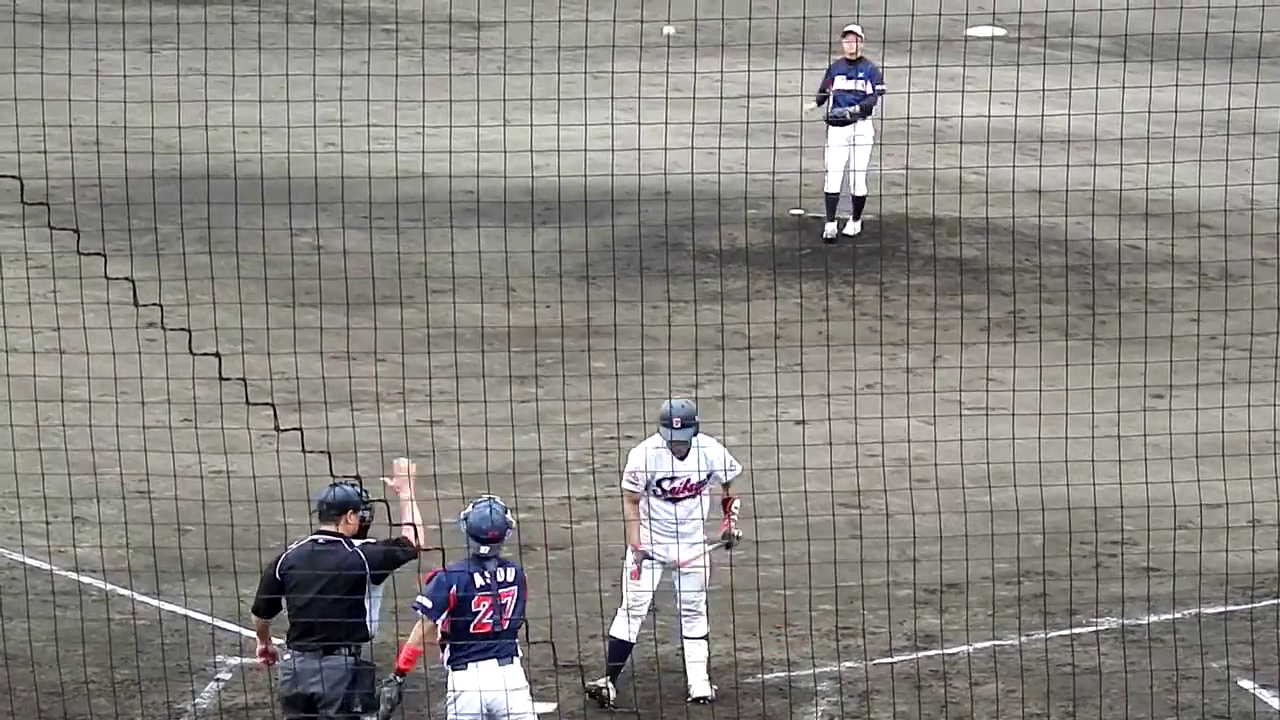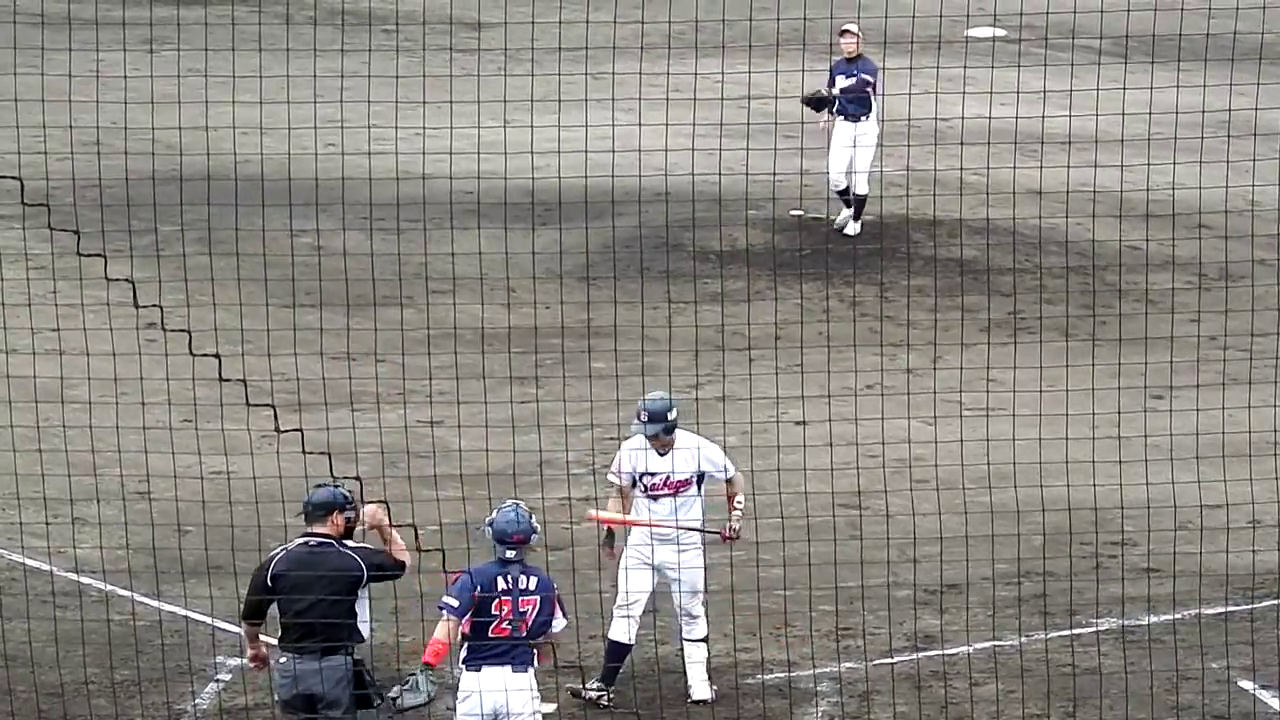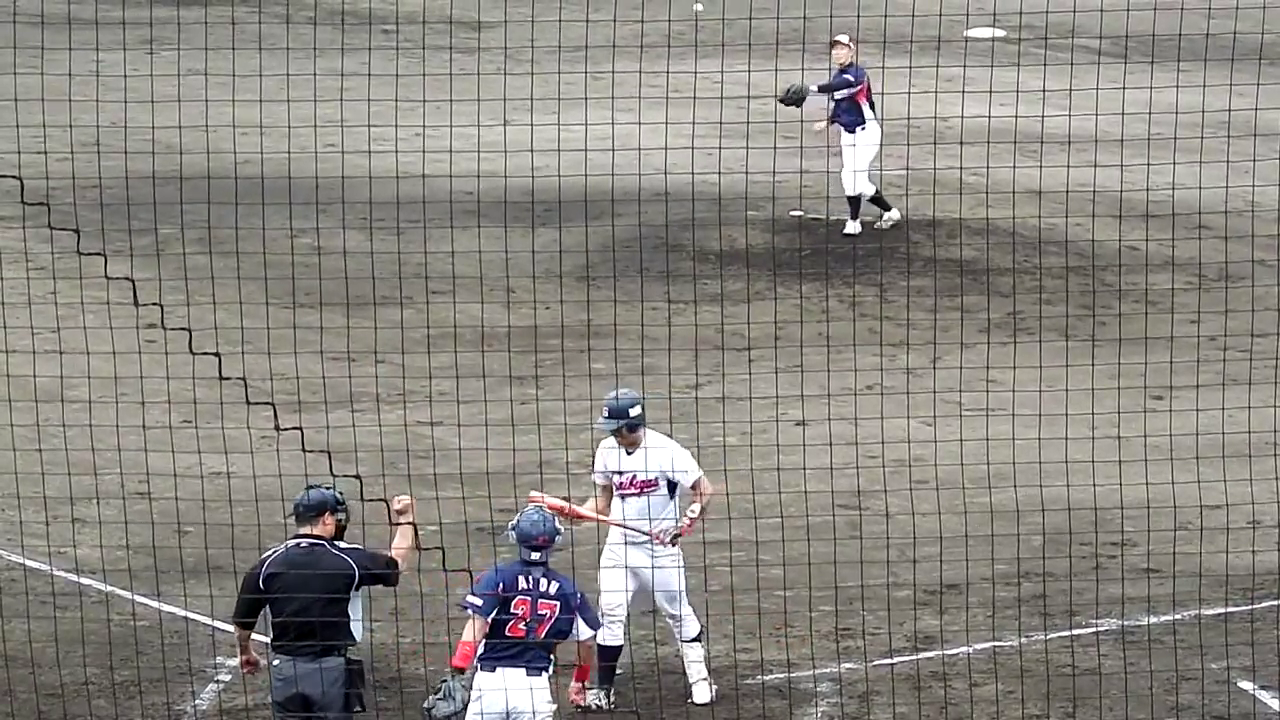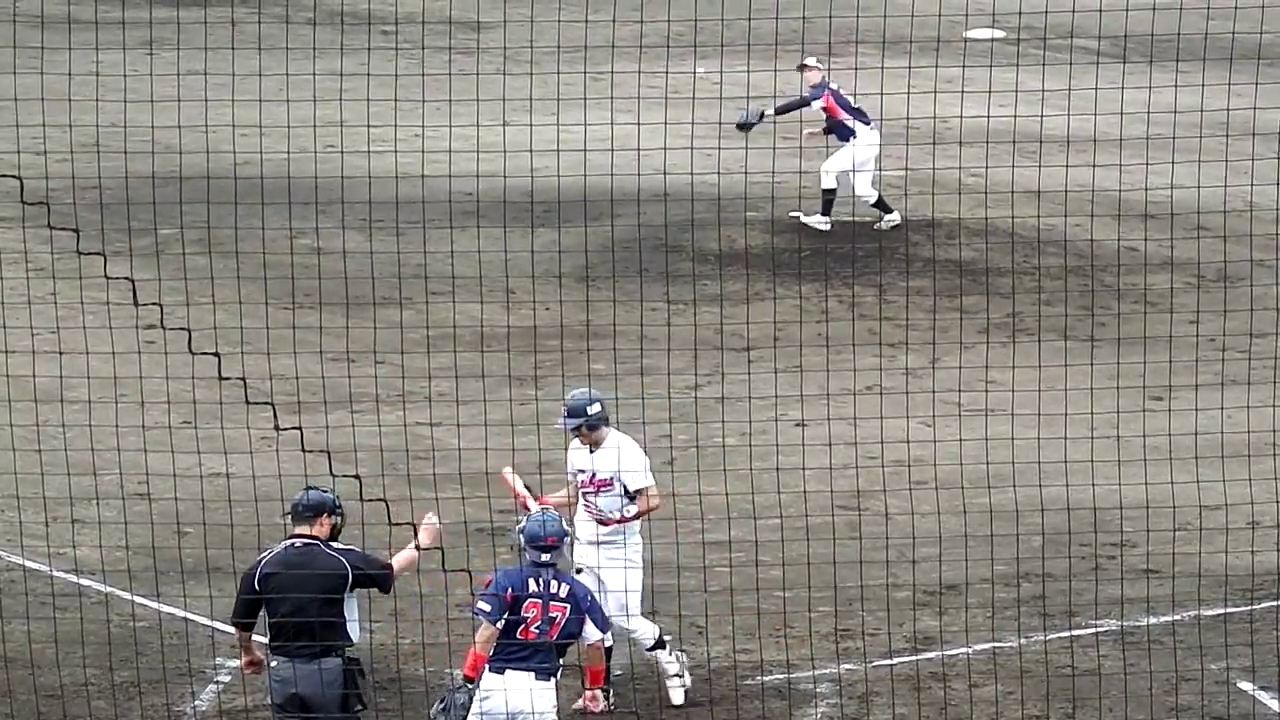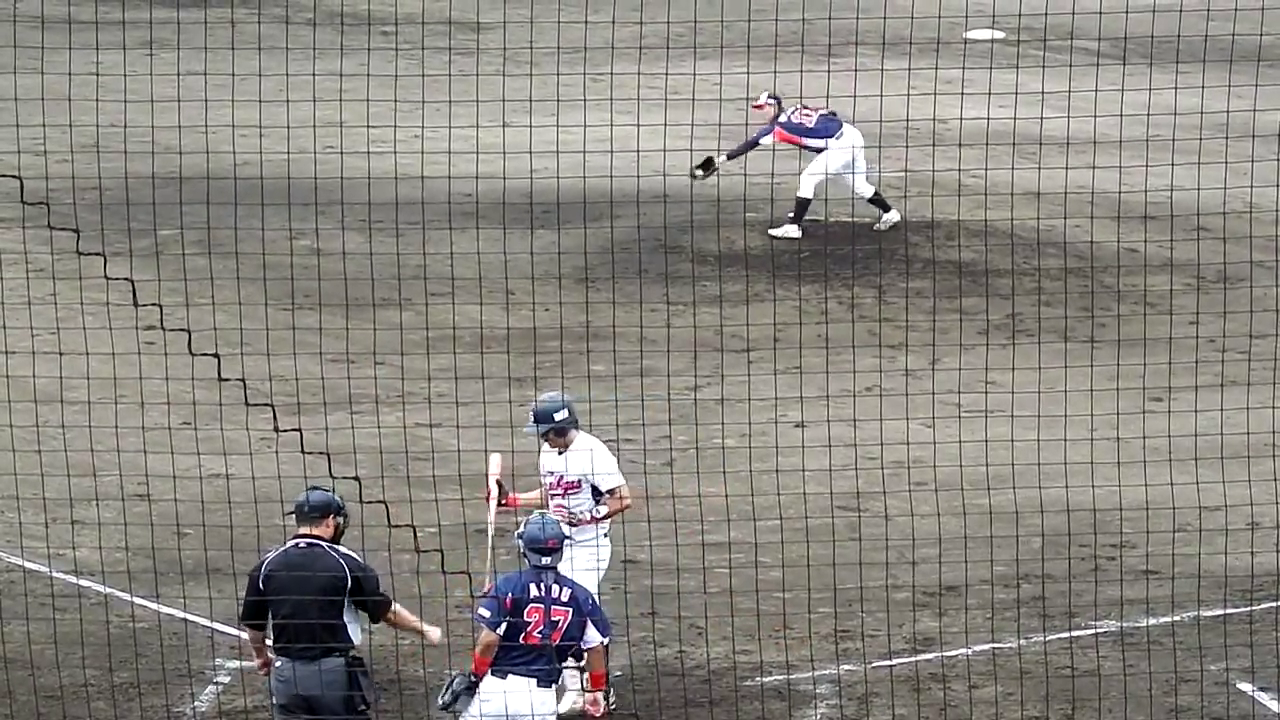
dt=0.2s
person 1, frame 1
left shoulder: (712, 451)
right shoulder: (644, 454)
left elbow: (728, 487)
right elbow: (630, 504)
left wrist: (730, 521)
right wrist: (637, 549)
left hip: (691, 542)
right hip: (648, 539)
left knee: (693, 609)
right knee: (633, 607)
left ankle: (698, 682)
right ankle: (608, 681)
person 1, frame 2
left shoulder: (701, 450)
right shoulder: (631, 450)
left elbow: (734, 481)
right elbow: (621, 496)
left wrist: (735, 517)
right wrist: (610, 530)
left hip: (685, 546)
right hip: (641, 544)
left knee: (691, 612)
right knee: (626, 610)
left ankle: (699, 681)
right ankle: (604, 685)
person 1, frame 3
left shoulder: (668, 451)
right shoulder: (606, 450)
left elbow: (703, 490)
left wrist: (684, 525)
right wrist: (580, 511)
left hip: (660, 548)
right hip: (618, 546)
left knee: (678, 612)
right knee: (611, 615)
left ankle: (699, 679)
right ankle: (603, 690)
person 1, frame 4
left shoulder: (625, 451)
right shoulder: (576, 450)
left elbow: (651, 501)
left wrist: (614, 518)
right wrist: (542, 502)
left hip: (619, 549)
right hip: (585, 547)
left knee: (625, 617)
left ankle: (672, 665)
right ankle: (601, 690)
person 1, frame 5
left shoulder: (592, 452)
right shoulder: (548, 451)
left elbow: (623, 499)
left wrist: (585, 517)
right wrist: (510, 499)
left hip: (587, 550)
left ankle: (574, 689)
person 2, frame 1
left shoulder: (288, 557)
right shoulder: (362, 557)
left elbow: (262, 612)
right elbow: (414, 543)
left wrist: (264, 642)
right wrist: (406, 492)
left hip: (295, 664)
right hip: (339, 668)
person 2, frame 2
left shoulder: (277, 560)
right shoulder: (355, 559)
left elbow: (250, 618)
right elbow: (402, 561)
left wrist: (254, 647)
right wrist: (384, 526)
left hip: (291, 668)
right hip: (336, 668)
person 2, frame 3
left shoulder: (268, 563)
right shoulder: (348, 560)
left elbow: (243, 621)
right elbow: (396, 563)
left wrist: (245, 652)
right wrist: (405, 518)
left hip: (285, 670)
right hip: (331, 670)
person 2, frame 4
left shoulder: (264, 565)
right shoulder: (343, 560)
left elbow: (242, 623)
right elbow: (392, 569)
left wrist: (248, 652)
right wrist: (421, 541)
left hip: (284, 673)
right hip: (330, 671)
person 2, frame 5
left shoulder: (268, 565)
right shoulder: (344, 563)
left elbow: (253, 625)
right elbow: (385, 611)
left wrist: (261, 655)
right wrist: (423, 628)
left hip: (287, 673)
right hip: (335, 672)
person 3, frame 1
left shoulder: (448, 578)
right shoulder: (517, 575)
left elbow: (425, 631)
left wrist: (398, 676)
left hip: (464, 680)
right hip: (509, 676)
person 3, frame 2
left shoulder: (475, 578)
right shoulder: (544, 583)
left elbow: (448, 626)
right elbow: (548, 637)
left wrist: (426, 669)
left hip: (477, 681)
right hip: (521, 681)
person 3, frame 3
left shoulder: (498, 577)
right shoulder: (567, 589)
left elbow: (477, 626)
right elbow: (586, 643)
left wrist: (458, 672)
right wrist: (580, 680)
left hip: (491, 681)
right hip: (536, 685)
person 3, frame 4
left shoulder: (506, 581)
right shoulder: (578, 592)
left elbow: (487, 634)
right elbow: (595, 645)
left wrist: (468, 680)
right wrist: (594, 686)
left hip: (498, 682)
right hip: (541, 689)
person 3, frame 5
left shoulder: (508, 585)
right shoulder: (580, 596)
left elbow: (489, 640)
right elbow: (596, 648)
left wrist: (474, 676)
right wrist: (596, 689)
left hip: (499, 687)
right hip: (542, 695)
person 4, frame 1
left shoulder: (870, 69)
right shoulder: (834, 68)
left elbow: (873, 99)
right elbow: (824, 93)
left wrist: (854, 109)
right wrist: (816, 105)
left hip: (862, 128)
right hip: (837, 128)
left knee: (858, 178)
right knee: (833, 176)
left ankle: (855, 221)
right ankle: (830, 223)
person 4, frame 2
left shoulder: (868, 66)
right shoulder: (836, 67)
left elbow: (861, 86)
left wrist: (837, 92)
right wrist: (830, 115)
left hip: (866, 127)
right hip: (842, 125)
left knee: (860, 177)
right knee: (835, 174)
left ankle: (856, 221)
right ankle: (848, 208)
person 4, frame 3
left shoulder: (857, 73)
right shoulder: (837, 76)
left elbow: (845, 85)
left wrist: (813, 89)
right wrist: (828, 122)
left hip: (866, 133)
right hip: (848, 134)
left knee: (850, 175)
right knee: (858, 181)
left ankle: (854, 221)
right ankle: (890, 212)
person 4, frame 4
left shoulder: (824, 90)
right shoulder: (825, 92)
left elbow: (800, 103)
left wrist: (771, 112)
right wrist: (822, 131)
left hip: (865, 139)
right hip: (861, 139)
left knee: (828, 169)
right knee: (862, 189)
left ankle: (824, 217)
right ankle: (891, 215)
person 4, frame 5
left shoulder: (778, 125)
right shoulder: (796, 110)
left elbow: (751, 142)
right elbow: (831, 114)
left wrist: (722, 159)
left hip: (841, 143)
right hip: (851, 135)
left knee: (808, 178)
right knee: (859, 186)
left ankle: (794, 226)
right ankle: (889, 213)
